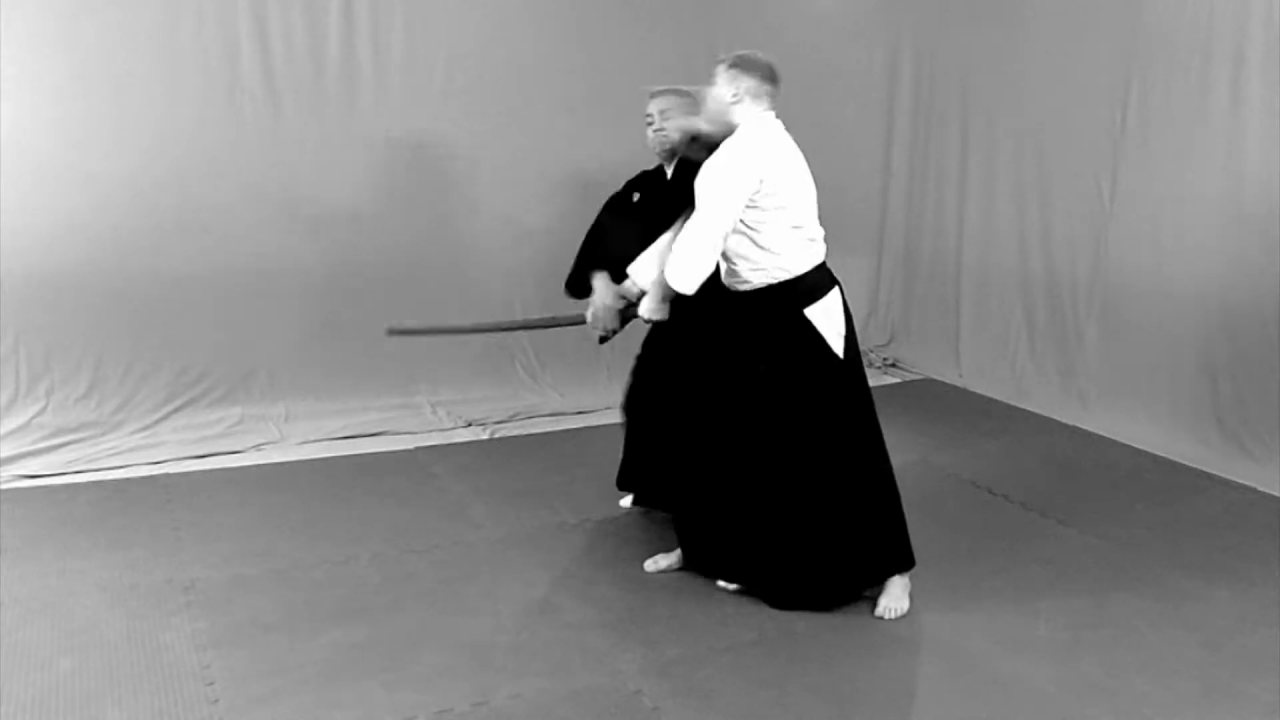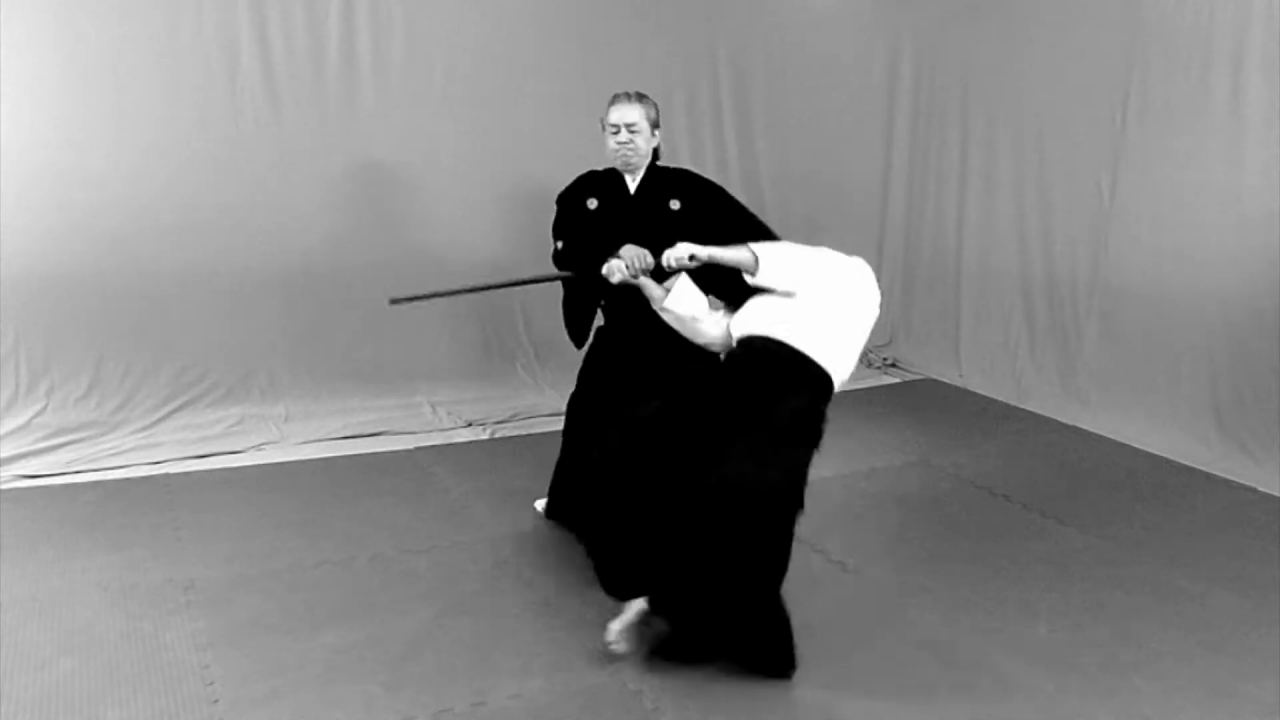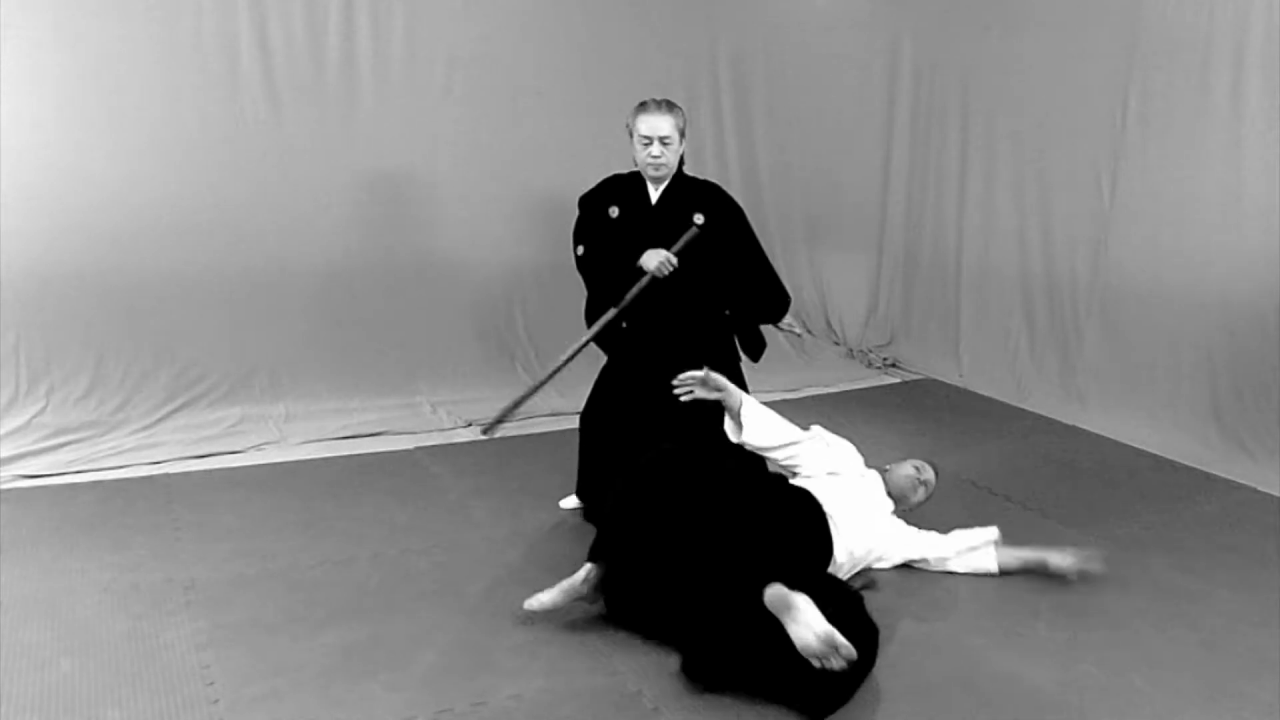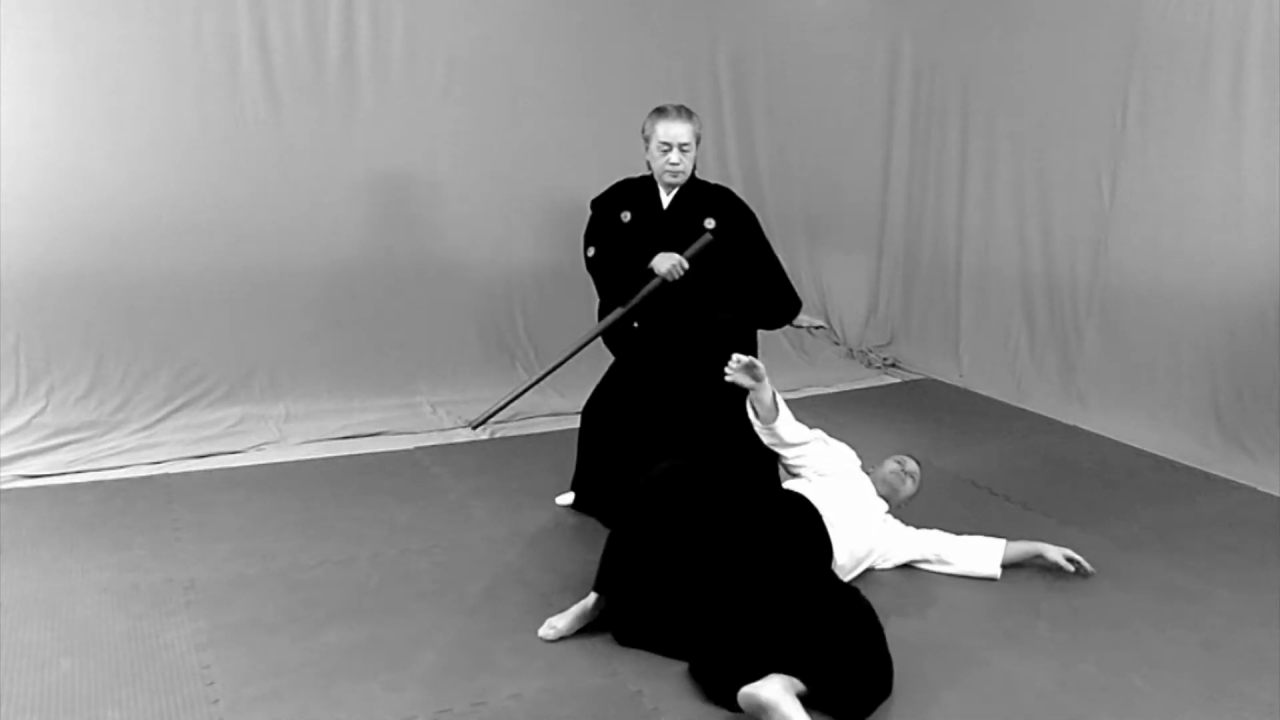
dt=0.5s
person 1, frame 1
left shoulder: (749, 146)
right shoulder: (744, 149)
left elbow: (703, 235)
right elbow: (697, 235)
left wrist: (661, 295)
left hip: (800, 318)
right hip: (754, 316)
left knee: (836, 448)
right knee: (710, 424)
left ankle: (893, 568)
right ankle: (707, 546)
person 1, frame 2
left shoulder: (850, 277)
right shoulder: (772, 307)
left elbow: (785, 263)
right elbow: (711, 326)
left wrist: (707, 253)
right wrist: (642, 281)
left hip: (776, 389)
person 1, frame 3
left shoulder: (890, 532)
right shoulder: (842, 458)
left elbow: (959, 545)
right elbow: (769, 434)
left wrist: (1041, 556)
right wrist: (727, 395)
left hip: (797, 556)
right hip: (772, 513)
person 1, frame 4
left shoulder: (888, 533)
right shoulder: (836, 463)
left elbow: (961, 548)
right elbow: (785, 432)
left wrist: (1039, 548)
right wrist: (760, 388)
left hip: (798, 559)
right hip: (772, 520)
person 2, frame 1
right shoulder: (641, 187)
right elbow: (609, 234)
right wrist: (601, 278)
right hip: (674, 316)
right knee: (648, 398)
right ankle: (651, 486)
person 2, frame 2
left shoulder: (687, 189)
right shoulder: (585, 193)
left elbow: (744, 228)
right elbow: (567, 251)
right wrist: (615, 253)
left hip: (680, 336)
right hip: (620, 336)
right knee: (589, 416)
right ankle: (572, 504)
person 2, frame 3
left shoulder: (710, 201)
right shoulder: (607, 197)
left elbow: (749, 261)
right elbow: (586, 255)
left wrist: (777, 312)
right wrist: (637, 258)
left hip: (701, 344)
right hip: (638, 340)
left knee: (721, 434)
right knee: (604, 418)
right ankle: (597, 496)
person 2, frame 4
left shoulder: (723, 206)
right shoulder: (620, 200)
left elbow: (759, 264)
right elbow: (599, 257)
left wrist: (789, 312)
right wrist: (649, 262)
left hip: (713, 345)
right hip: (651, 340)
left knee: (735, 434)
right knee: (607, 413)
right ankle: (593, 492)
